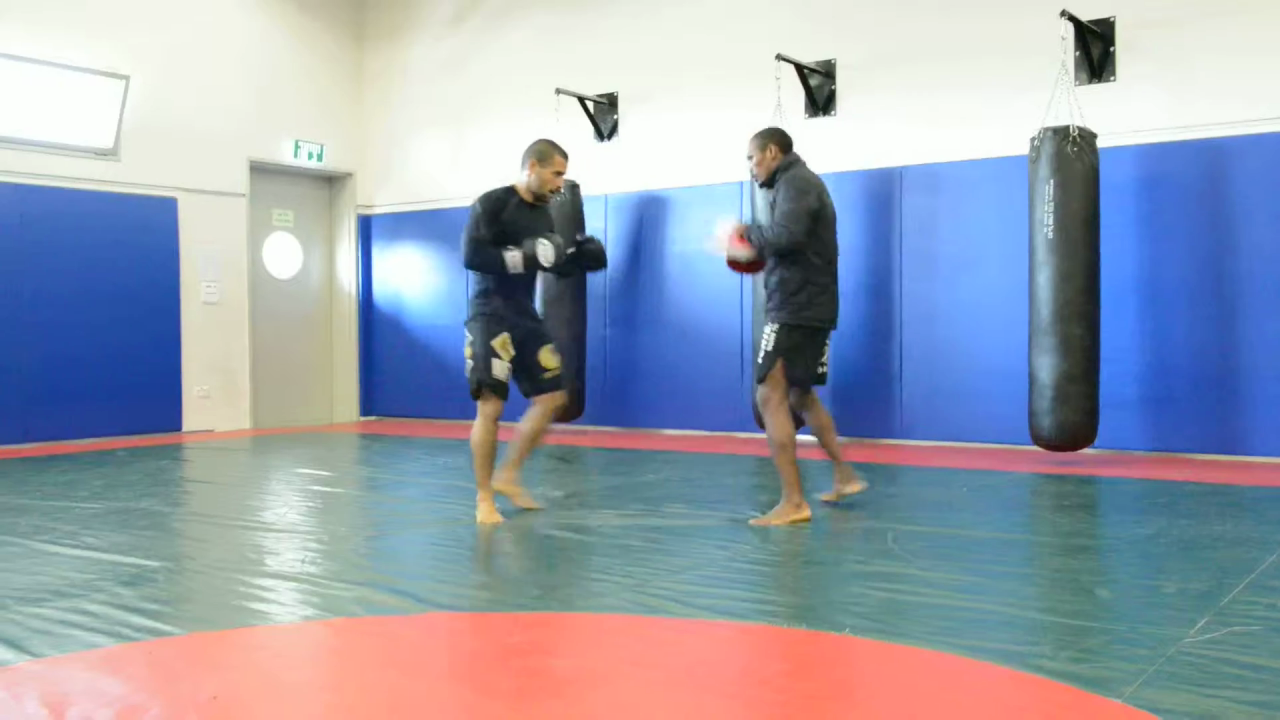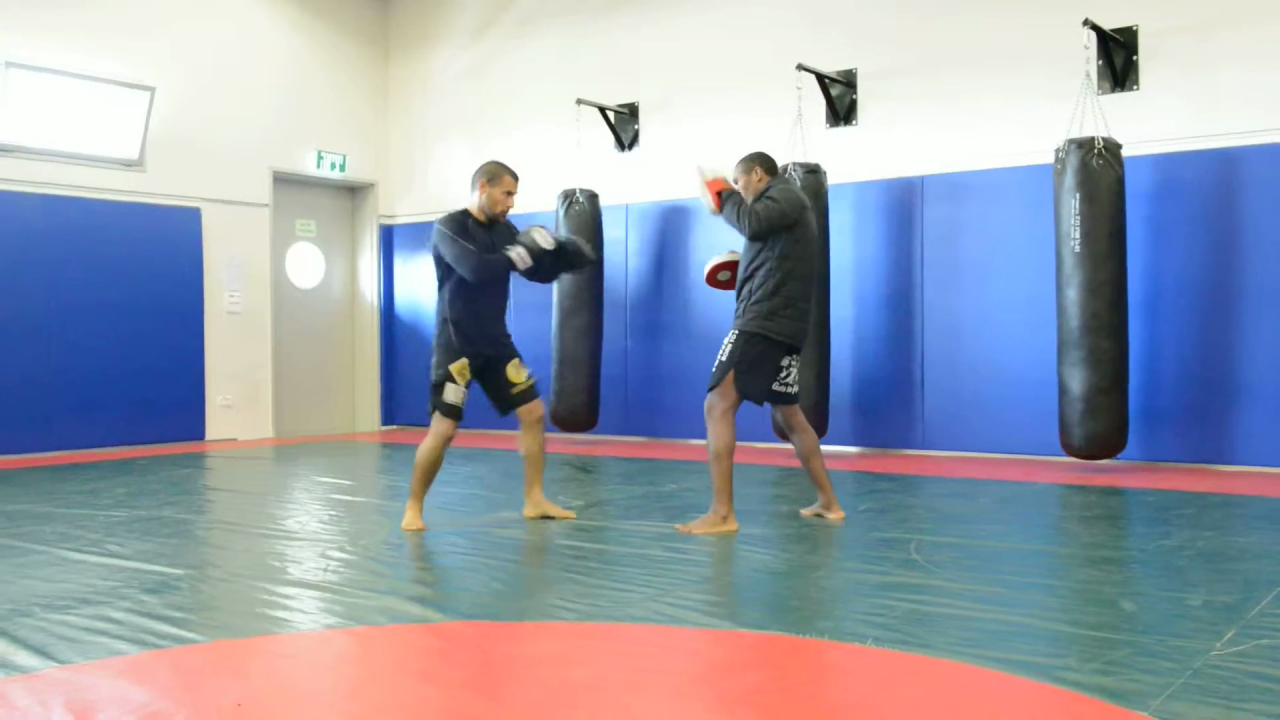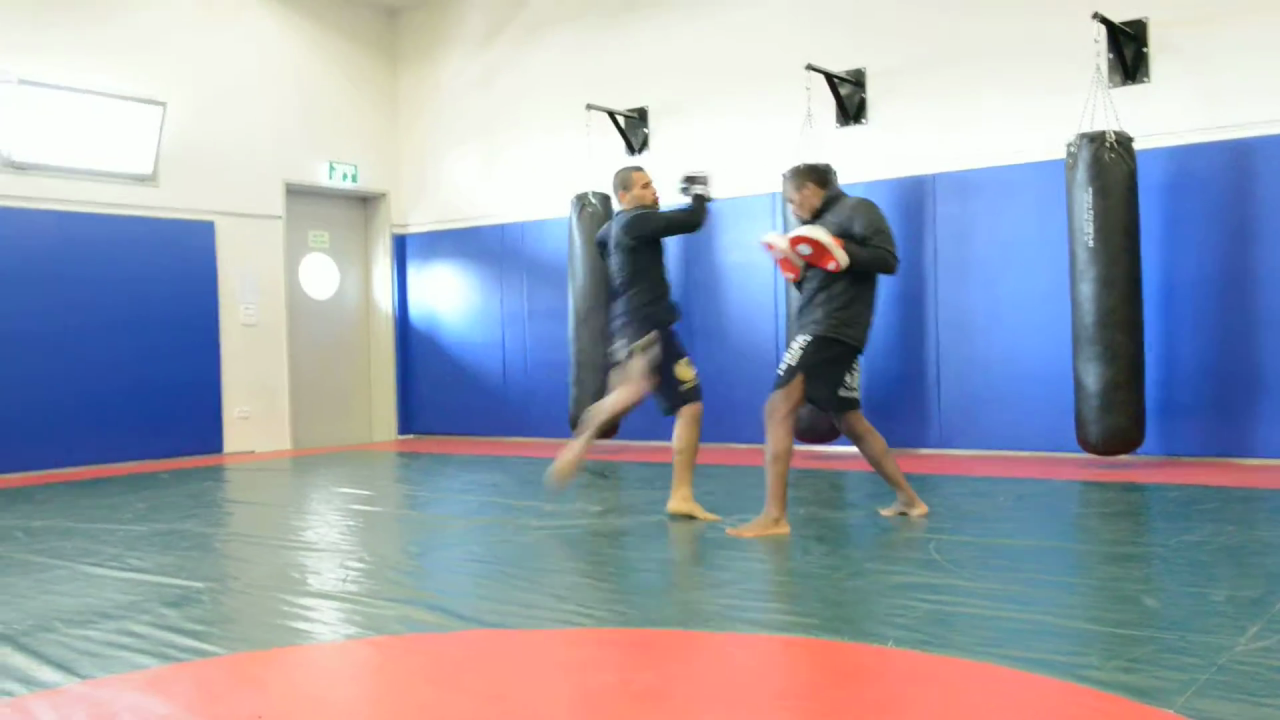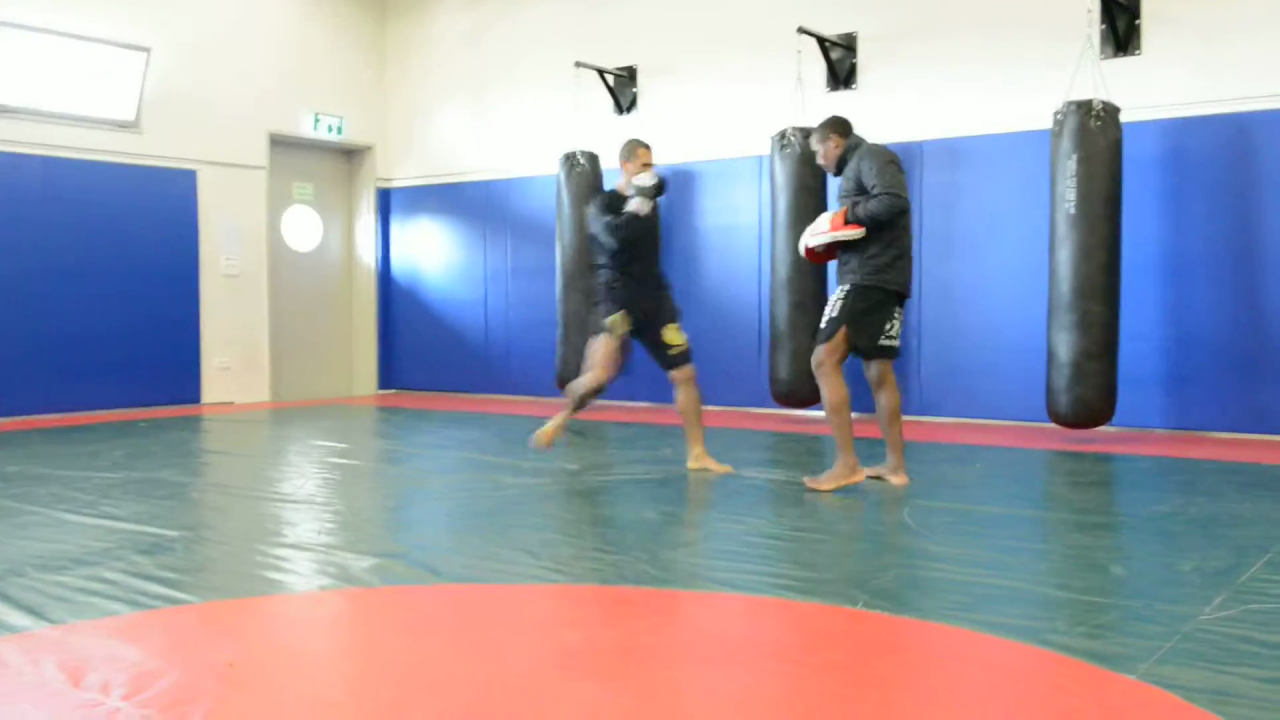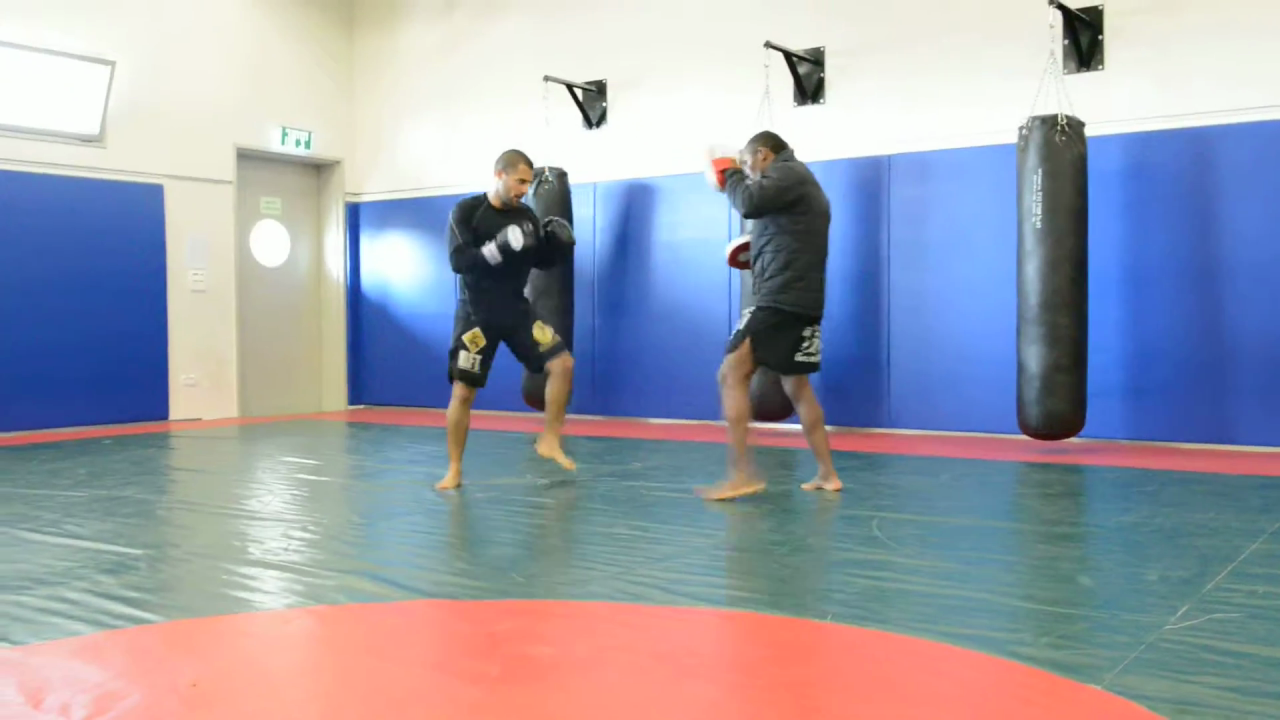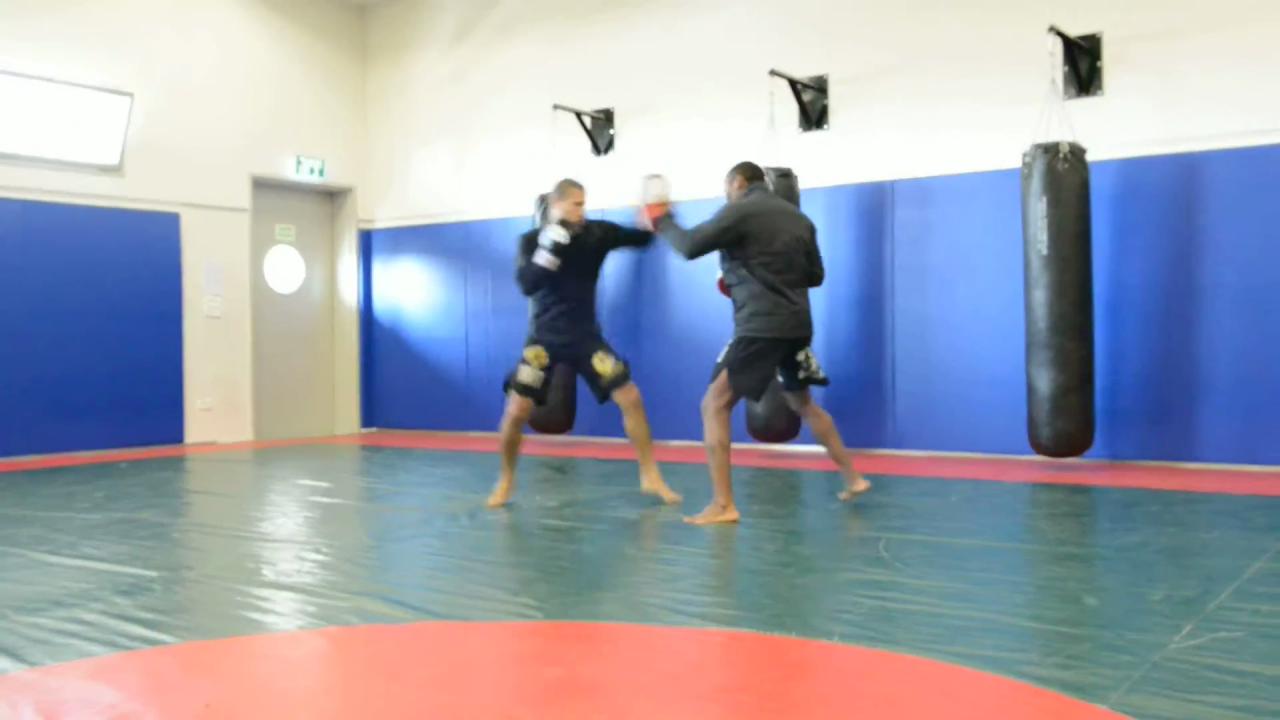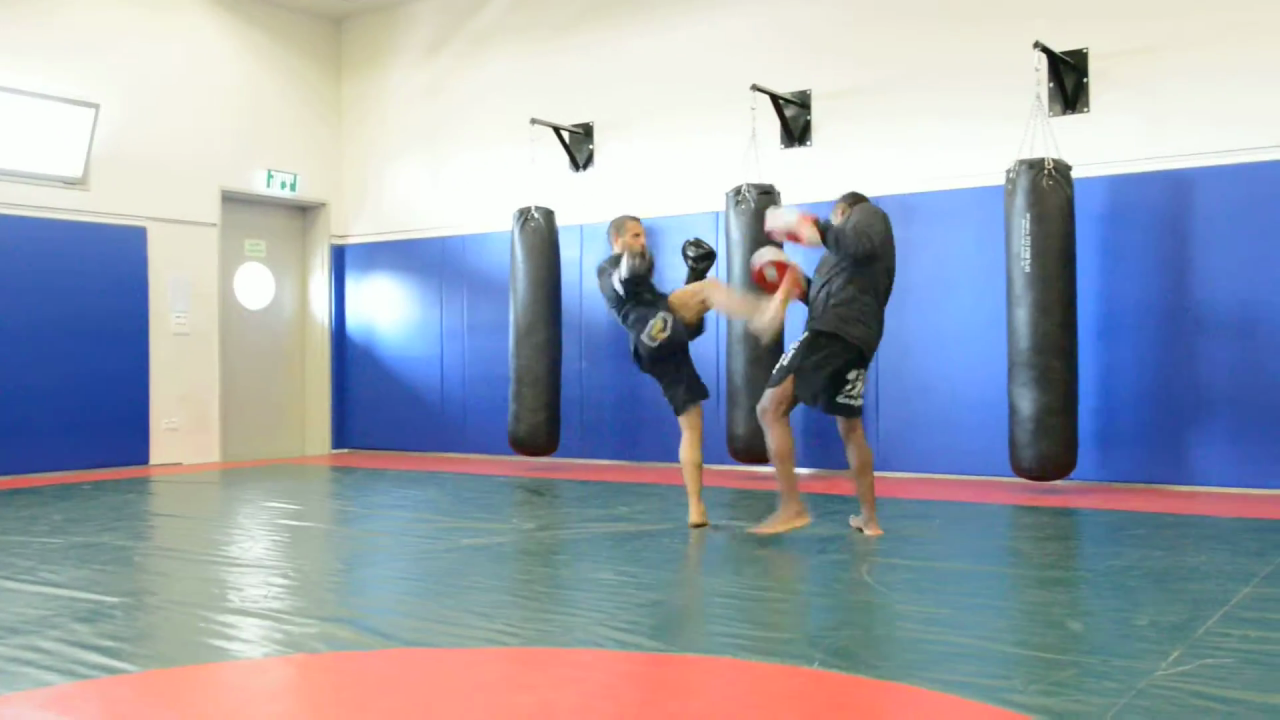
dt=0.7s
person 1, frame 1
left shoulder: (797, 184)
right shoulder: (800, 183)
left elbow: (789, 239)
left wrist: (748, 235)
right wrist: (759, 248)
left hip: (795, 310)
right hip: (813, 308)
left knee: (770, 397)
right knee: (802, 396)
left ankle: (793, 502)
right ankle: (844, 475)
person 1, frame 2
left shoulder: (785, 195)
right shoulder: (785, 203)
left elbow: (753, 225)
left wrist: (726, 197)
right wrist: (742, 273)
left hip: (762, 323)
right hip: (786, 326)
left knee: (718, 405)
right knee: (788, 413)
left ankle: (722, 513)
right ankle: (828, 502)
person 1, frame 3
left shoulder: (859, 210)
right shoulder: (821, 224)
left elbow: (888, 260)
left wrist: (845, 253)
right wrist: (797, 268)
left hip: (831, 329)
right hip: (822, 328)
left knee: (780, 408)
right knee: (851, 421)
left ankle: (774, 516)
right ankle: (909, 498)
person 1, frame 4
left shoulder: (871, 157)
right shoulder: (860, 167)
left elbow: (895, 202)
left wrist: (850, 213)
right wrist: (840, 241)
left hip: (868, 279)
right hip: (885, 281)
left knee: (825, 360)
right knee: (879, 372)
left ankle: (847, 463)
right ankle: (896, 465)
person 1, frame 5
left shoulder: (787, 173)
right shoulder: (807, 185)
left elbow: (750, 204)
left wrist: (729, 175)
right wrist: (761, 252)
left hip: (779, 298)
right hip: (806, 300)
left knee: (731, 374)
right knee: (797, 385)
left ankle: (742, 474)
right ankle: (827, 474)
person 1, frame 6
left shoulder: (741, 211)
right shoulder: (798, 218)
left elbow: (692, 246)
right elbow: (815, 275)
left wrist: (659, 219)
left hip: (759, 328)
right hip: (797, 325)
left knee: (715, 405)
right knee: (803, 402)
left ankle: (723, 504)
right ankle: (851, 476)
person 1, frame 7
left shoulder: (870, 215)
right shoulder: (879, 237)
left elbow: (862, 244)
left wrist: (814, 228)
right wrist: (807, 288)
left hip: (831, 331)
right hip: (860, 341)
left knee: (771, 409)
right knee: (850, 426)
left ankle: (791, 508)
right ankle: (868, 516)
person 2, frame 1
left shoulder: (543, 211)
right shoulder: (492, 203)
left elbow: (556, 264)
right elbow: (472, 256)
left wrist: (583, 254)
right wrist: (525, 257)
left hip: (526, 319)
right hip: (492, 318)
left knee: (552, 398)
right knee: (491, 409)
left ankle: (508, 477)
right ankle: (484, 498)
person 2, frame 2
left shoulder: (501, 229)
right shoulder: (449, 227)
left elbow: (538, 272)
right elbow: (477, 270)
right wrist: (526, 251)
left hip: (497, 341)
right hip: (457, 343)
left knee: (534, 414)
right knee: (443, 429)
left ankle: (535, 501)
right ankle: (413, 507)
person 2, frame 3
left shoulder: (619, 225)
right shoulder: (634, 220)
left elbow: (603, 242)
right elbow: (691, 221)
right wrist: (698, 190)
left hip: (659, 329)
right hip: (638, 326)
left knee: (692, 409)
right knee: (634, 393)
left ankle: (682, 497)
right ankle: (579, 445)
person 2, frame 4
left shoulder: (646, 205)
right shoulder: (604, 205)
right elbow: (620, 239)
right wrist: (642, 197)
left hip: (652, 300)
right hip: (617, 299)
left knee: (685, 375)
right knee: (602, 374)
left ankle: (698, 454)
right ankle: (561, 420)
person 2, frame 5
left shoulder: (524, 216)
right shoulder: (464, 210)
left elbow: (542, 262)
right elbow: (459, 261)
left wrist: (557, 244)
right wrist: (501, 246)
left hip: (517, 310)
right hip: (476, 315)
left knee: (563, 365)
right knee: (463, 393)
left ankle: (550, 439)
right ankle: (454, 471)
person 2, frame 6
left shoulder: (594, 233)
right shoulder: (531, 240)
left elbow: (641, 238)
right elbow: (528, 285)
right wrist: (549, 250)
left hip: (585, 336)
right hip: (545, 338)
left knee: (631, 399)
right knee: (517, 411)
left ankle: (651, 477)
right ankle: (506, 482)
person 2, frame 7
left shoulder: (631, 267)
right shoulder: (611, 266)
right elbow: (615, 291)
left wrist: (696, 270)
right wrist: (624, 276)
left hip: (656, 348)
right hip: (659, 330)
left knee: (692, 427)
right knee: (707, 289)
left ankle: (695, 509)
right ankle: (764, 316)
